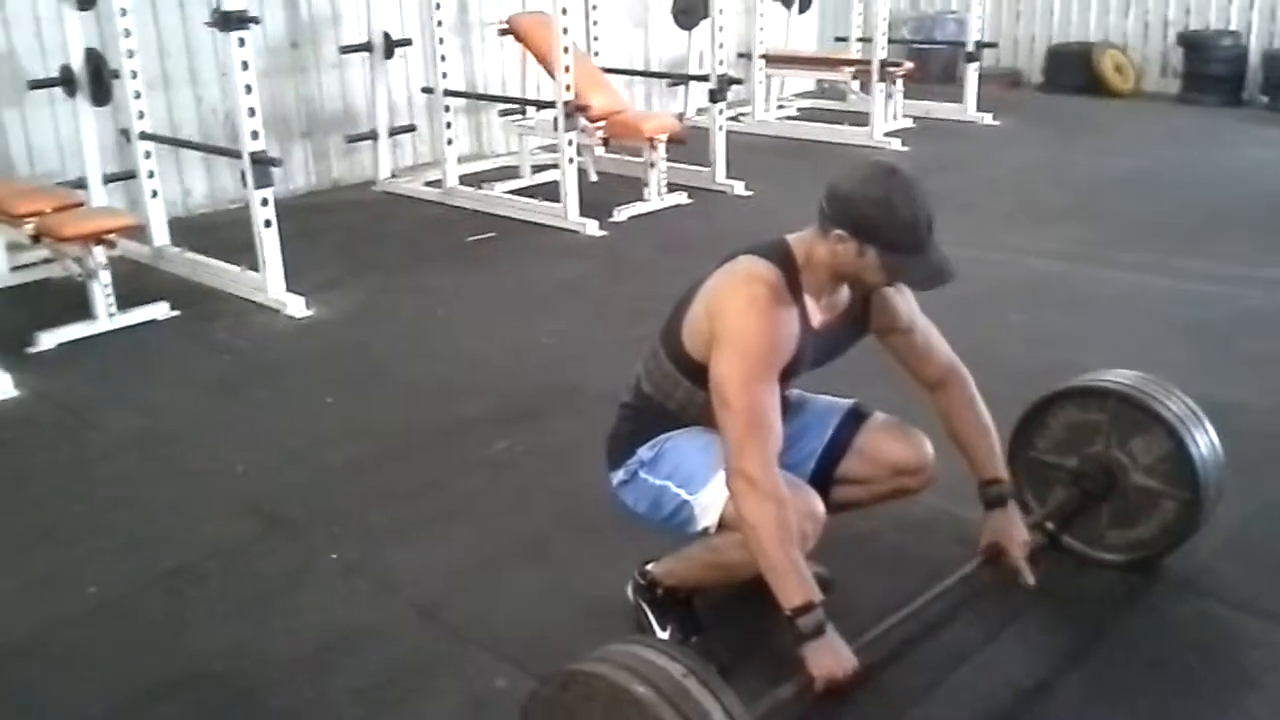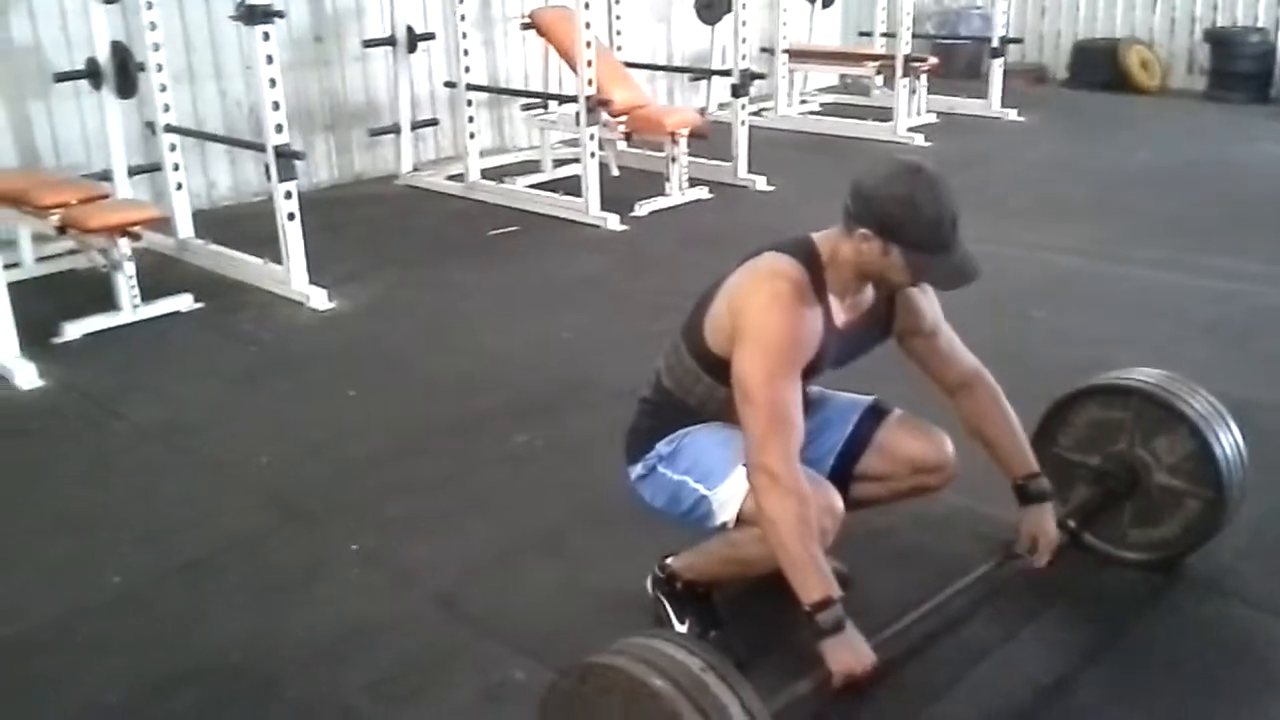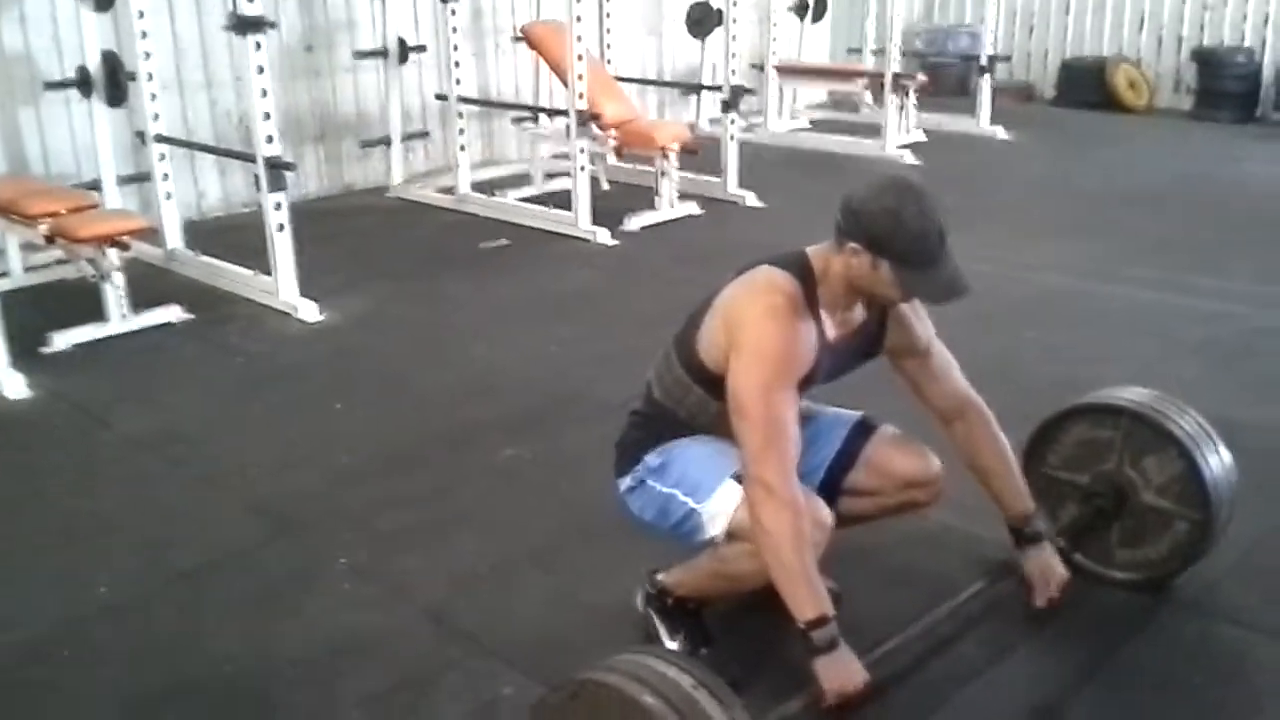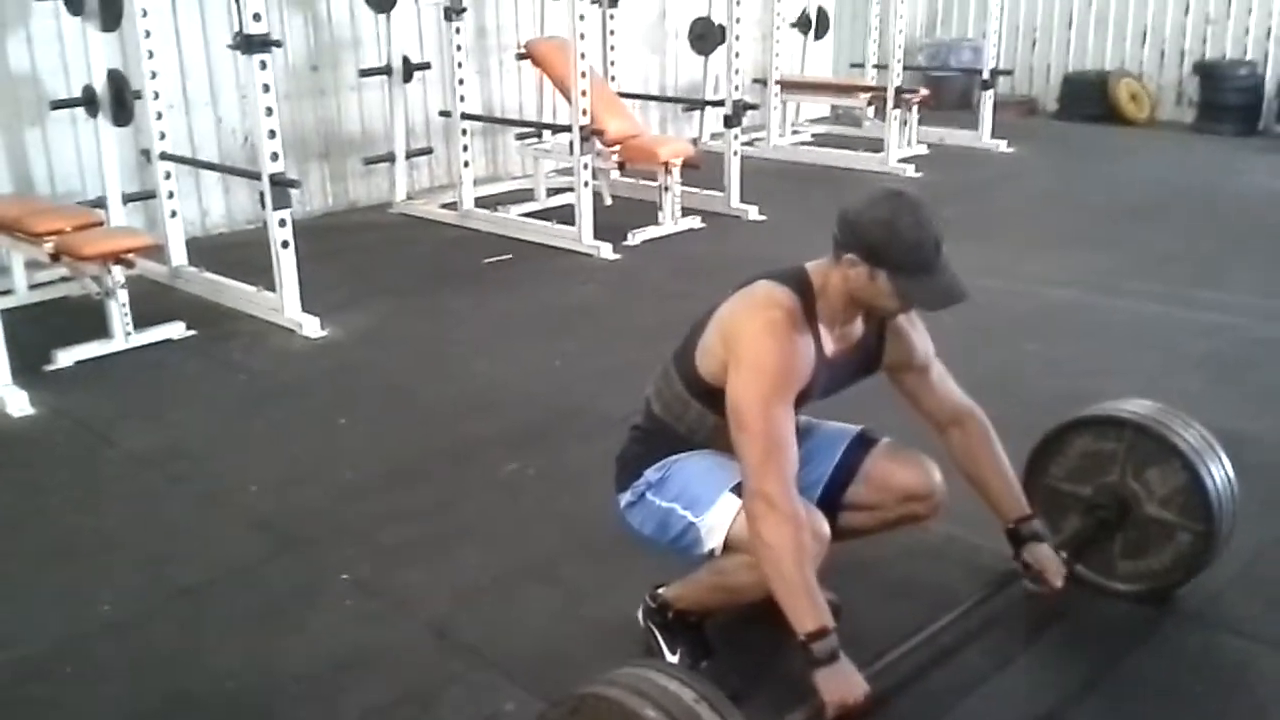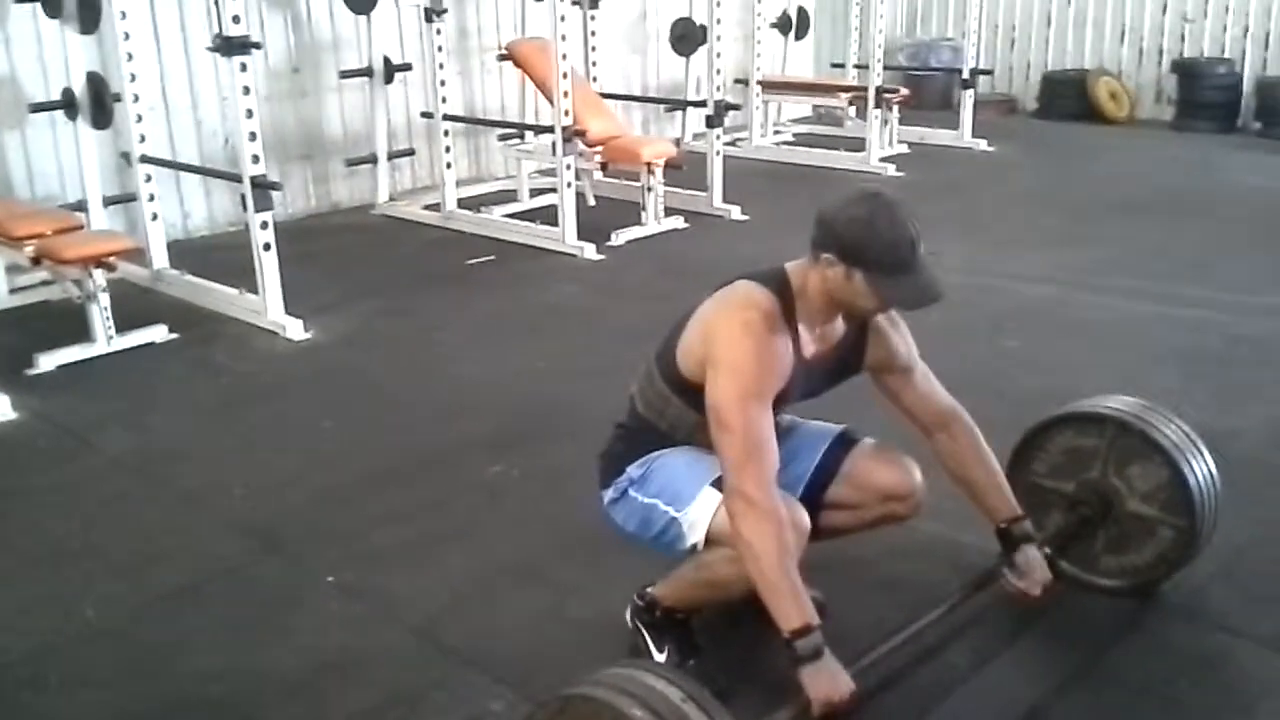
dt=0.2s
person 1, frame 1
left shoulder: (874, 286)
right shoulder: (757, 303)
left elbow: (946, 378)
right elbow: (752, 476)
left wrist: (1000, 499)
right wrist: (813, 627)
left hip: (755, 417)
right hip: (657, 446)
left knee: (909, 461)
right knee: (798, 518)
left ankle: (776, 549)
right ankle: (660, 584)
person 1, frame 2
left shoulder: (895, 287)
right shoulder: (781, 301)
left elbow: (968, 383)
right elbow: (774, 472)
left wrist: (1034, 493)
right wrist: (831, 623)
left hip: (773, 414)
right hip: (676, 440)
left knee: (930, 459)
right knee: (815, 514)
left ankle: (788, 547)
right ankle: (679, 578)
person 1, frame 3
left shoulder: (890, 308)
right shoulder: (774, 314)
left elbow: (961, 410)
right elbow: (769, 486)
left wrist: (1031, 535)
right wrist: (825, 642)
left hip: (766, 430)
right hip: (665, 454)
left knee: (919, 475)
right knee: (804, 527)
left ankle: (784, 564)
right ankle: (669, 593)
person 1, frame 4
left shoulder: (890, 322)
right shoulder: (772, 328)
left elbow: (959, 419)
right elbow: (769, 500)
left wrist: (1027, 533)
right wrist: (825, 654)
left hip: (765, 443)
right hip: (665, 469)
left knee: (919, 487)
right knee: (803, 536)
left ankle: (784, 578)
right ankle: (671, 608)
person 1, frame 5
left shoulder: (871, 324)
right shoulder: (750, 328)
left elbow: (945, 422)
right elbow: (751, 497)
left wrist: (1017, 535)
right wrist: (810, 650)
left hip: (750, 442)
right hip: (648, 467)
left knee: (898, 487)
right knee: (782, 527)
left ankle: (770, 573)
right ankle: (658, 607)
